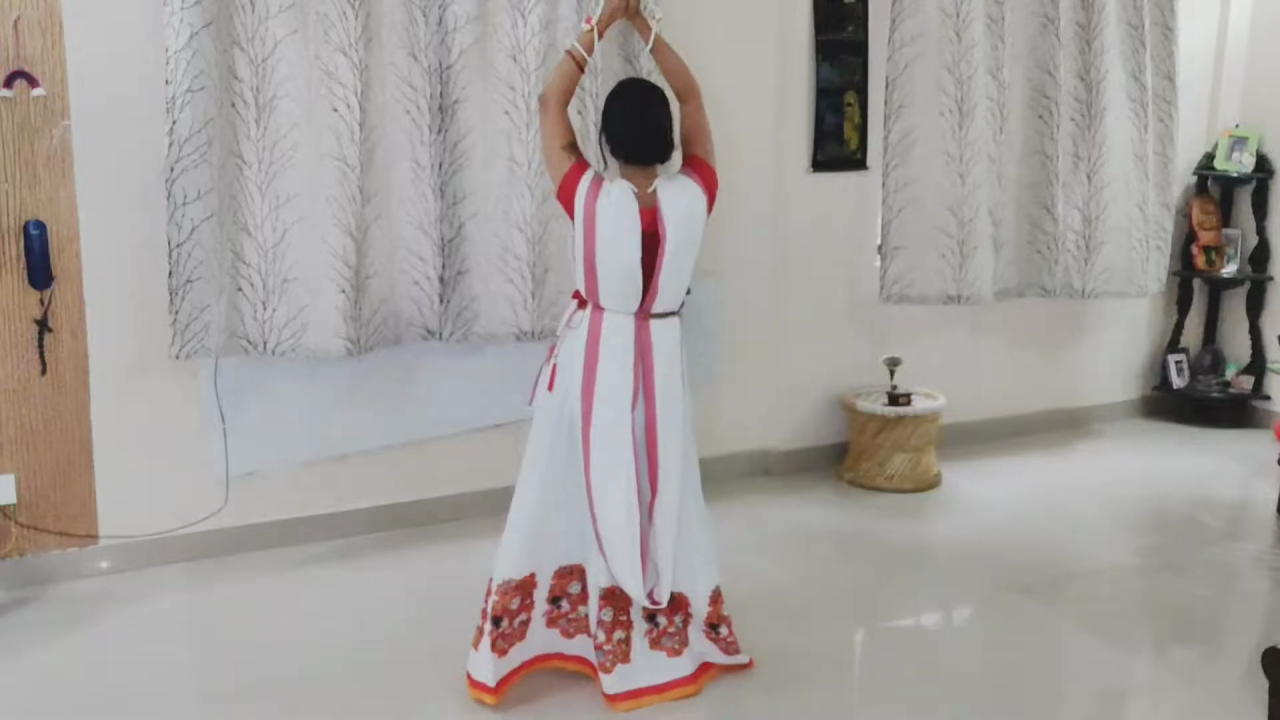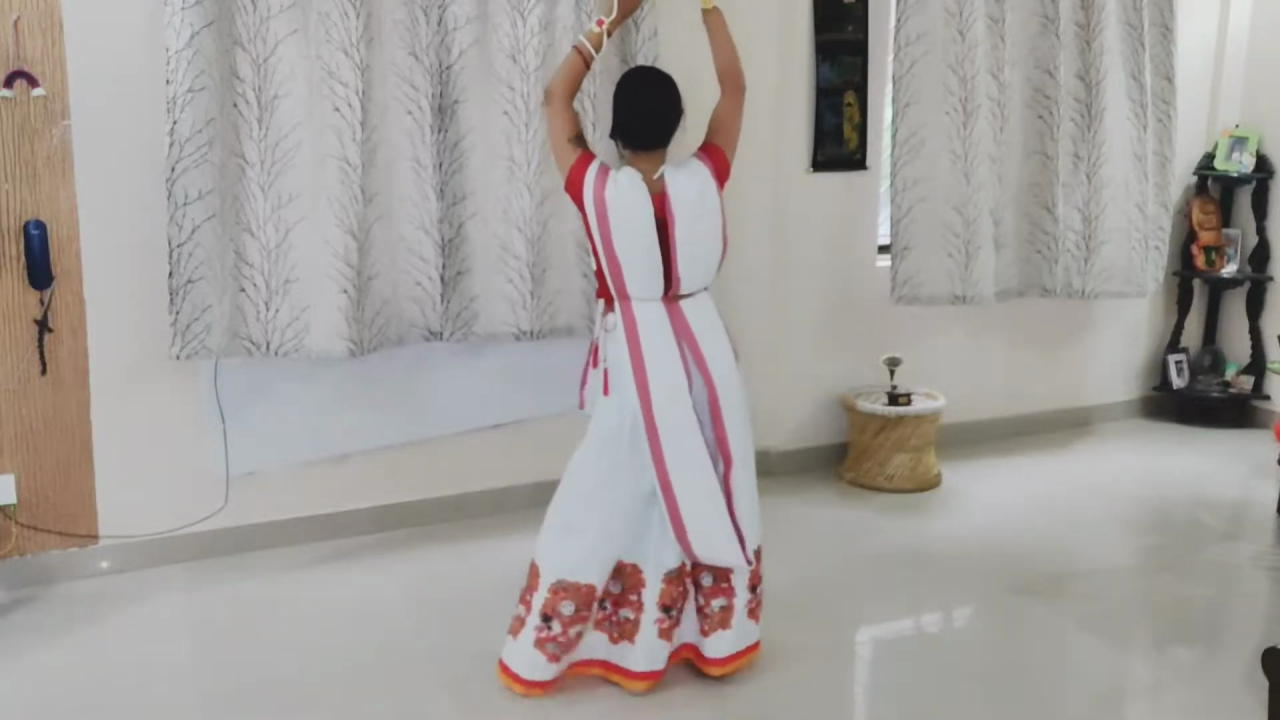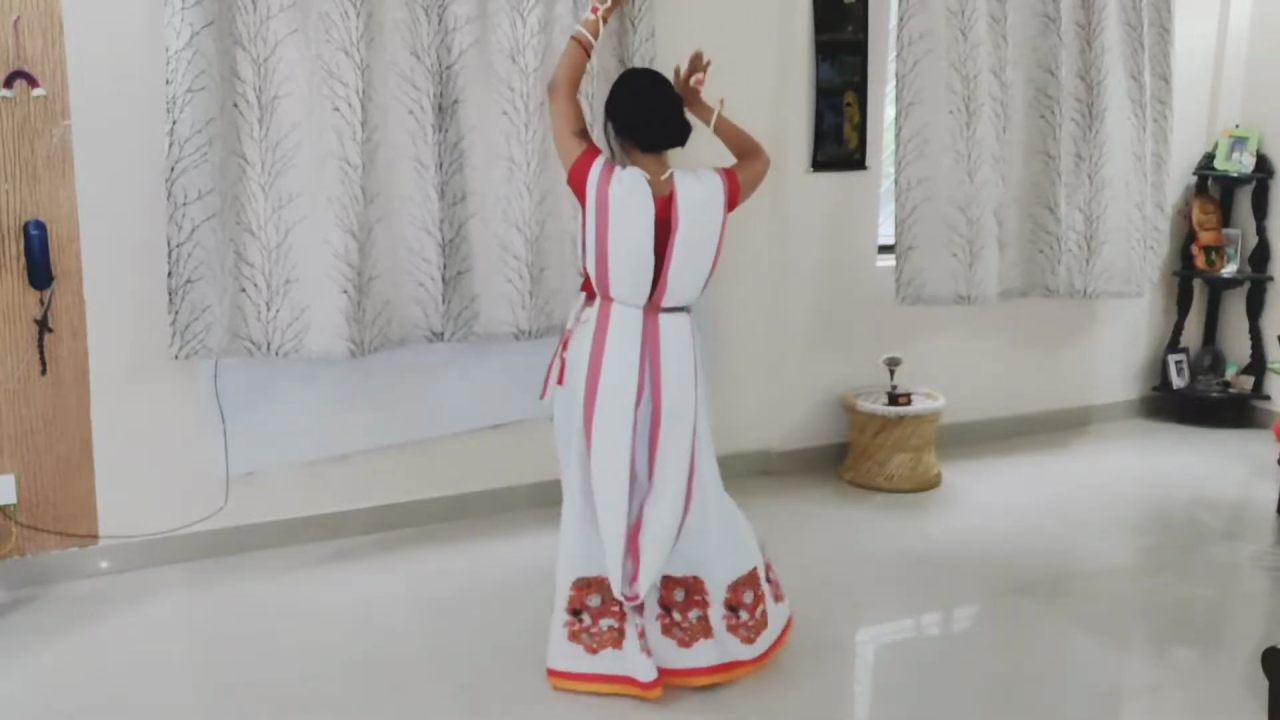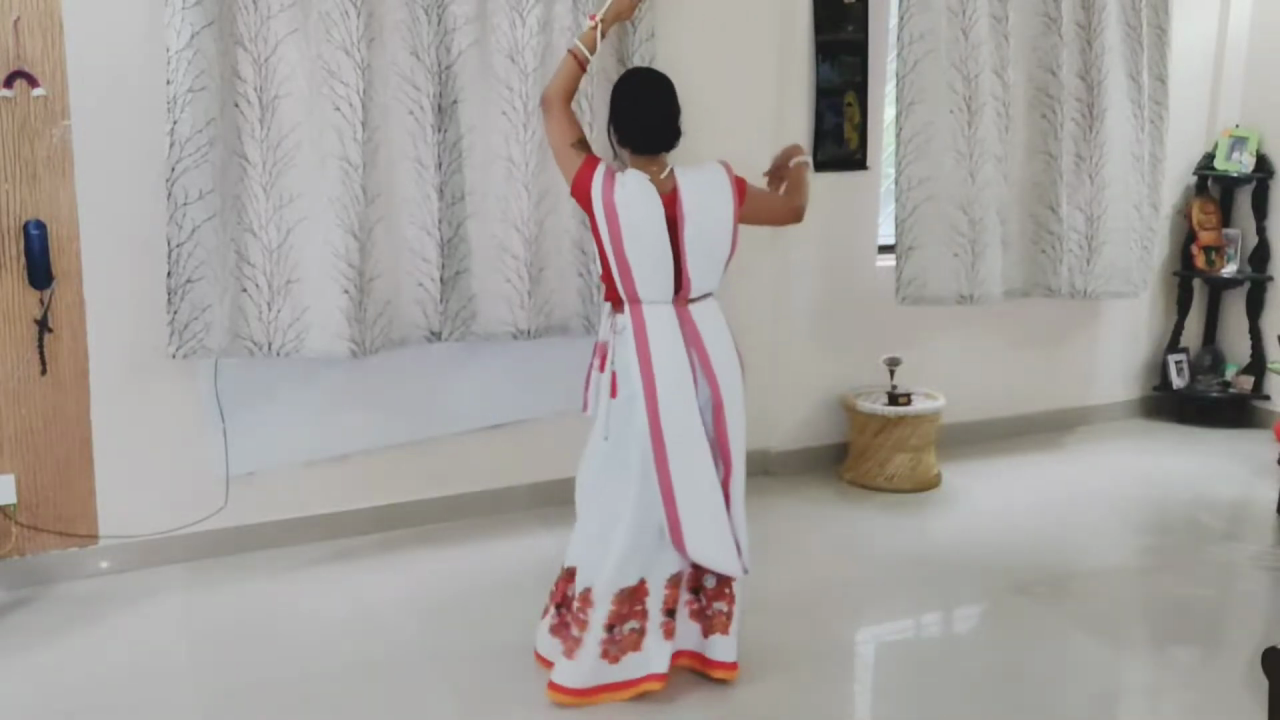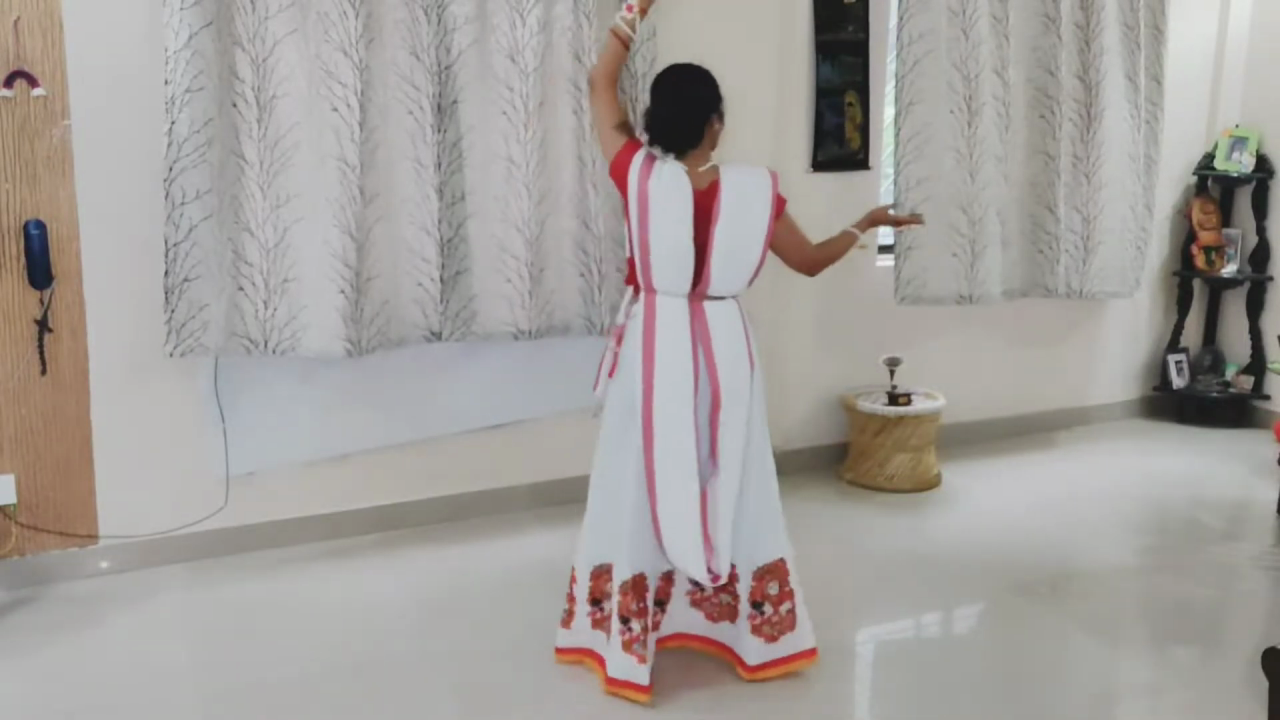
dt=0.7s
person 1, frame 1
left shoulder: (589, 198)
right shoulder: (693, 196)
left elbow: (550, 104)
right elbow: (693, 99)
left hip: (590, 360)
right hip: (658, 362)
left knee: (568, 507)
right knee: (659, 504)
left ankle: (511, 653)
right ankle: (670, 647)
person 1, frame 2
left shoulder: (597, 188)
right shoulder: (702, 181)
left elbow: (556, 98)
right elbow: (735, 90)
left hip: (635, 359)
right hip: (701, 349)
left knee: (604, 503)
right knee: (708, 494)
left ankle: (568, 645)
right ankle: (717, 635)
person 1, frame 3
left shoulder: (601, 186)
right shoulder: (706, 193)
left elbow: (559, 93)
right elbow: (757, 160)
right wrist: (700, 105)
left hip: (600, 356)
right hip: (669, 357)
left knee: (602, 504)
right knee: (678, 491)
left ankle: (621, 649)
right ankle: (711, 635)
person 1, frame 4
left shoulder: (603, 191)
right shoulder: (713, 188)
left elbow: (554, 103)
right elbow: (793, 210)
right wrist: (794, 167)
left hip: (639, 360)
right hip: (706, 352)
left knee: (625, 503)
right knee: (703, 496)
left ankle: (609, 654)
right ankle: (702, 637)
person 1, frame 5
left shoulder: (640, 177)
right shoulder: (754, 192)
left elbow: (600, 85)
right elbow: (809, 261)
right wrist: (866, 225)
left hip: (651, 351)
right hip: (721, 349)
left knee: (636, 490)
right knee: (731, 490)
left ankle: (622, 646)
right ankle: (761, 638)
